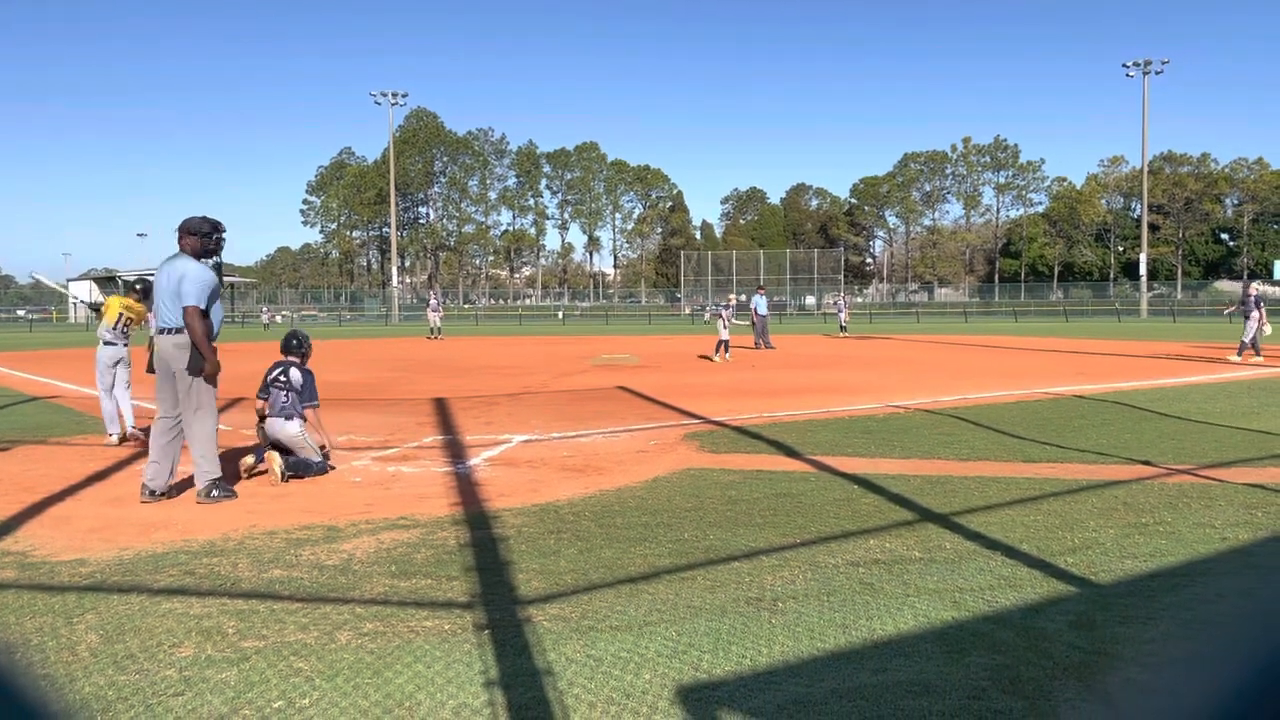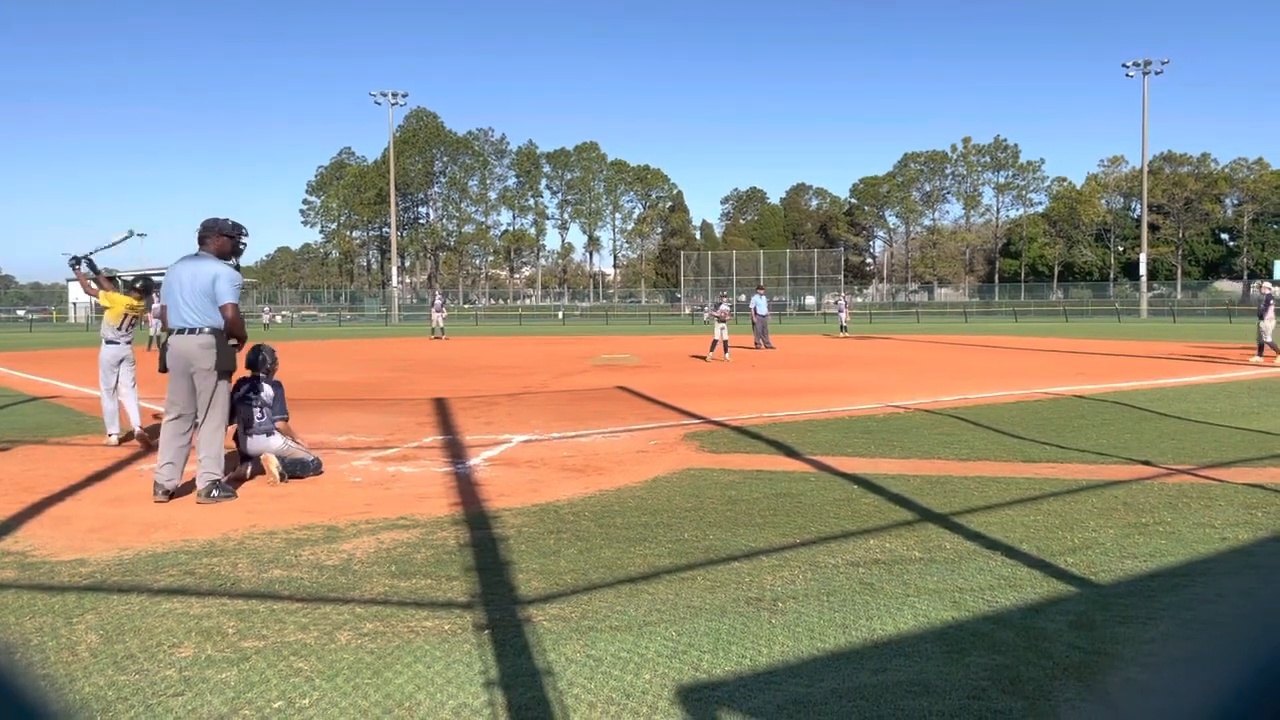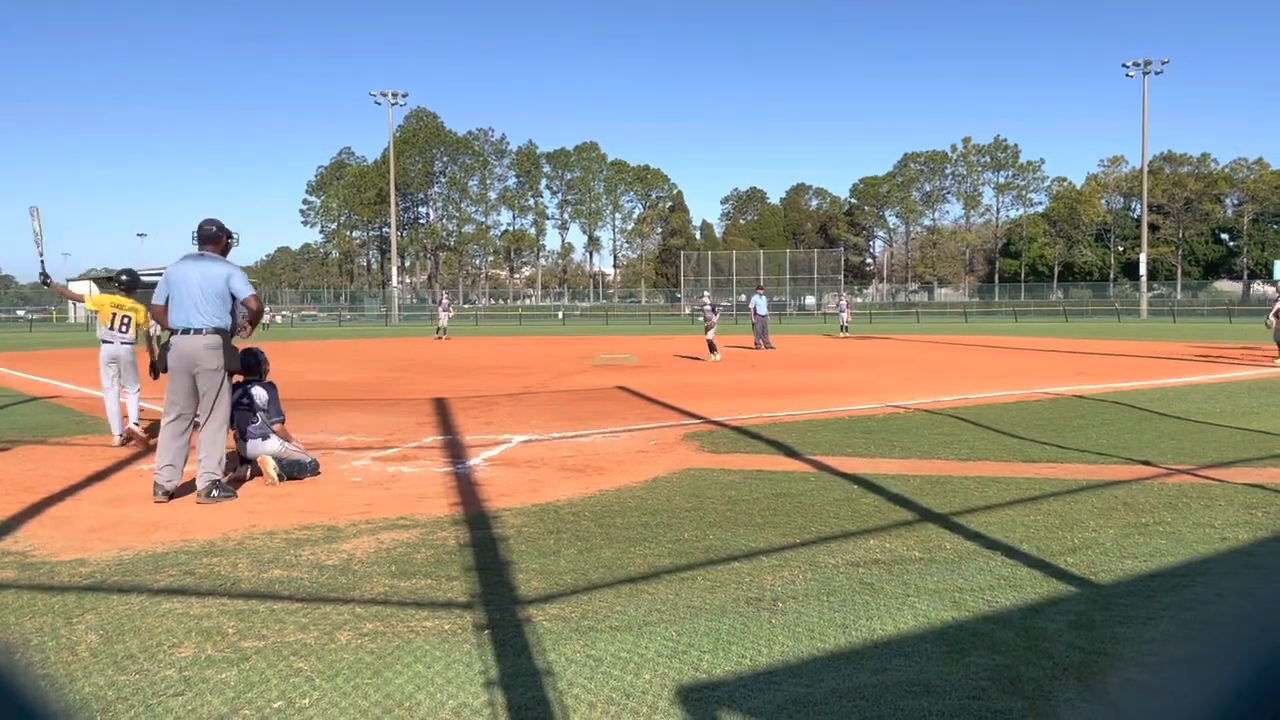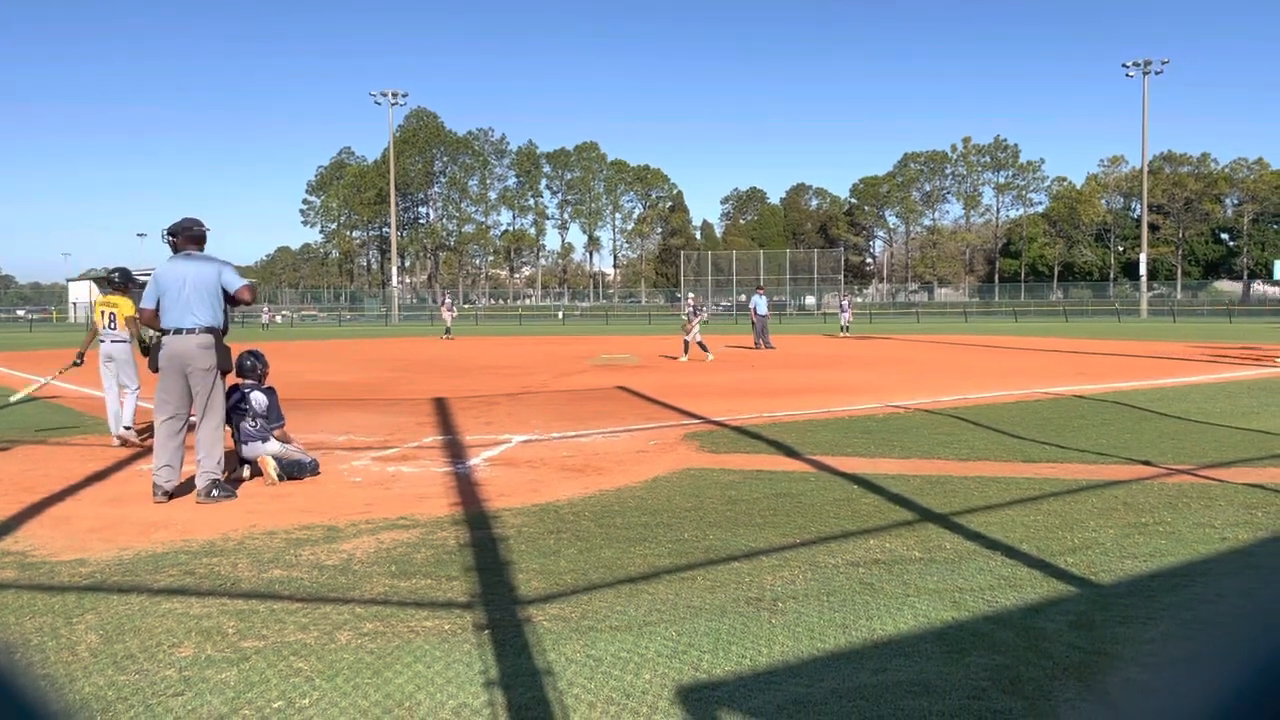
dt=0.4s
person 1, frame 1
left shoulder: (165, 268)
right shoulder: (198, 271)
right elbow: (193, 318)
right wrist: (210, 357)
left hip: (163, 344)
right hip: (187, 347)
left knee: (167, 416)
right knee: (201, 415)
left ankle: (155, 483)
right ankle: (208, 484)
person 1, frame 2
left shoulder: (175, 268)
right shoulder: (224, 271)
left elbow: (165, 314)
right elbow: (231, 314)
right wrist: (241, 339)
left hip: (176, 344)
right hip: (208, 345)
left knee: (176, 415)
right knee: (212, 416)
left ankle: (164, 482)
right ankle: (209, 484)
person 1, frame 3
left shoulder: (175, 269)
right shoulder: (229, 270)
left elbow: (157, 311)
right elbow: (255, 306)
right wrist: (250, 325)
left hip: (178, 345)
right hip: (212, 346)
left knee: (175, 416)
right knee: (214, 417)
left ankle: (164, 483)
right ankle: (210, 484)
person 1, frame 4
left shoulder: (162, 270)
right shoulder: (219, 267)
left elbow: (146, 316)
right elbow: (247, 296)
right wrist: (226, 299)
left hip: (169, 346)
right hip: (204, 345)
left knee: (169, 416)
right knee: (210, 416)
left ankle: (163, 483)
right ankle: (209, 484)
